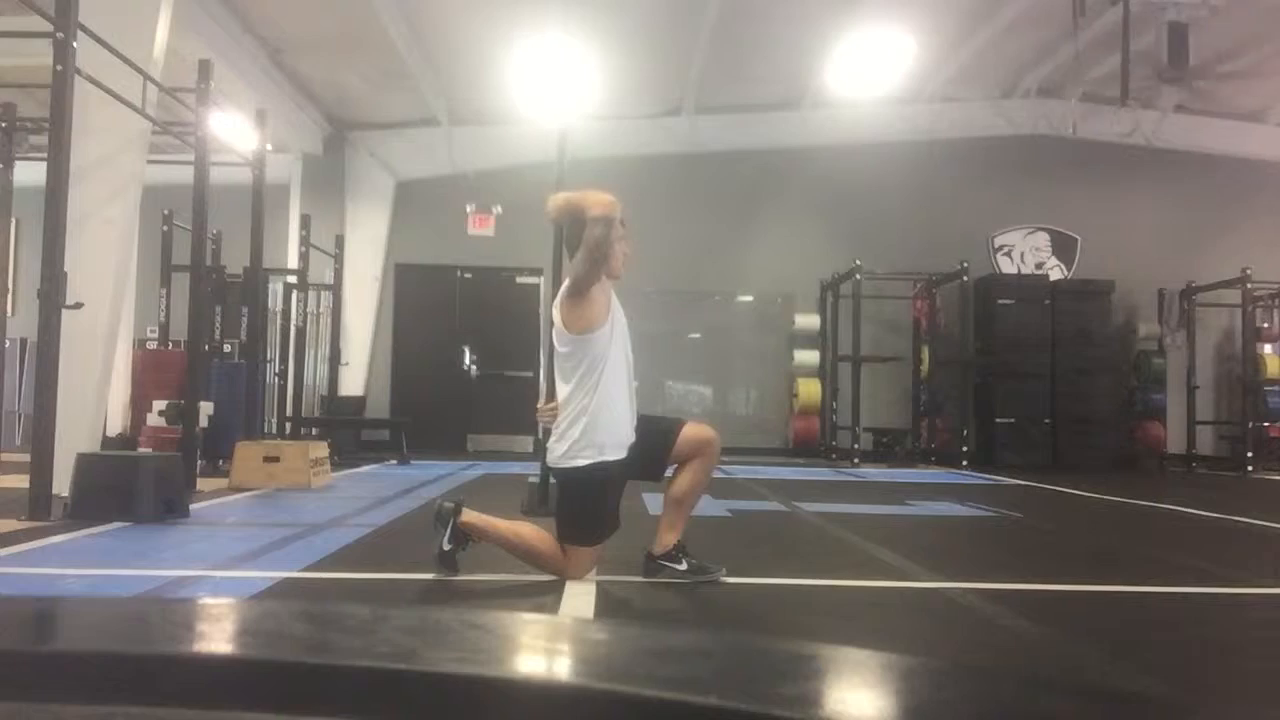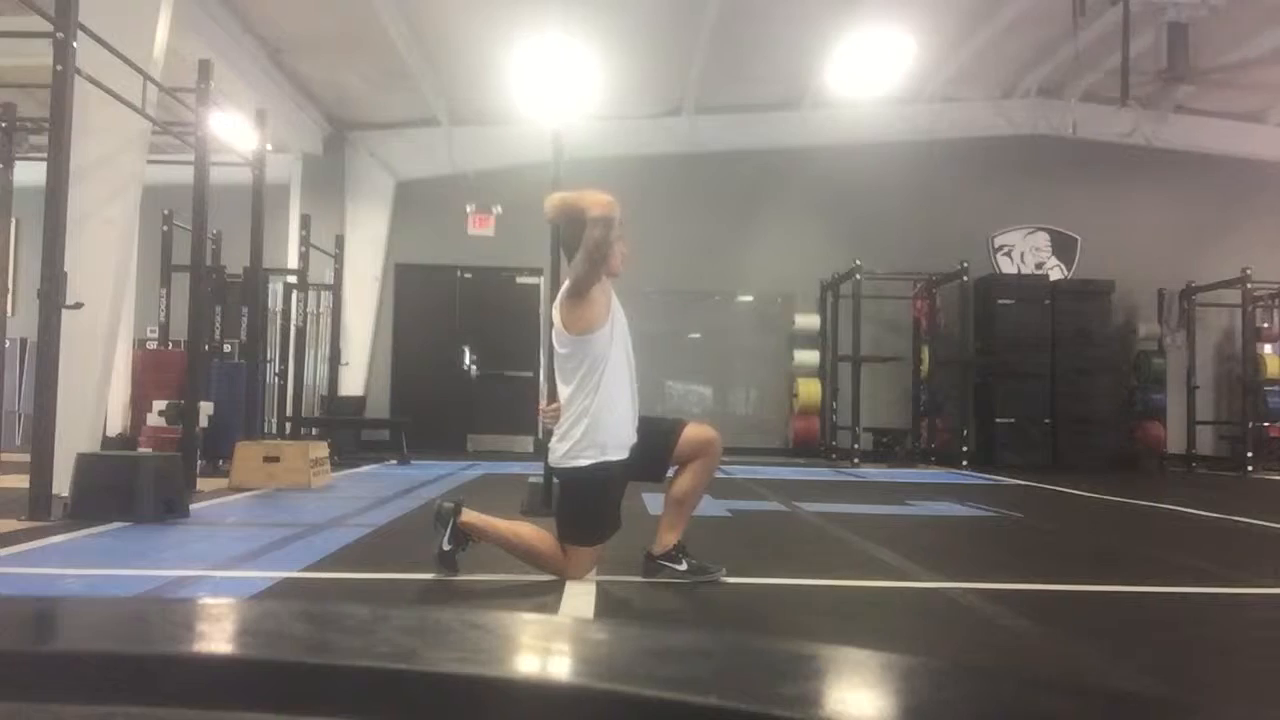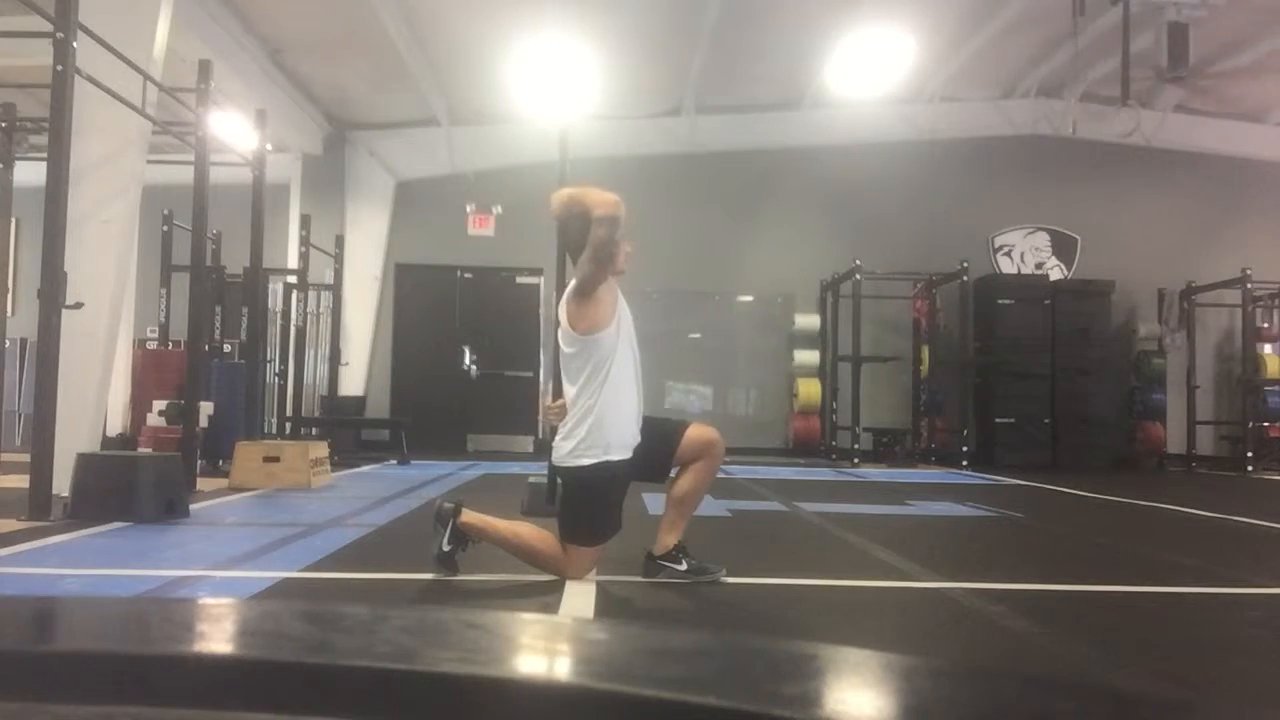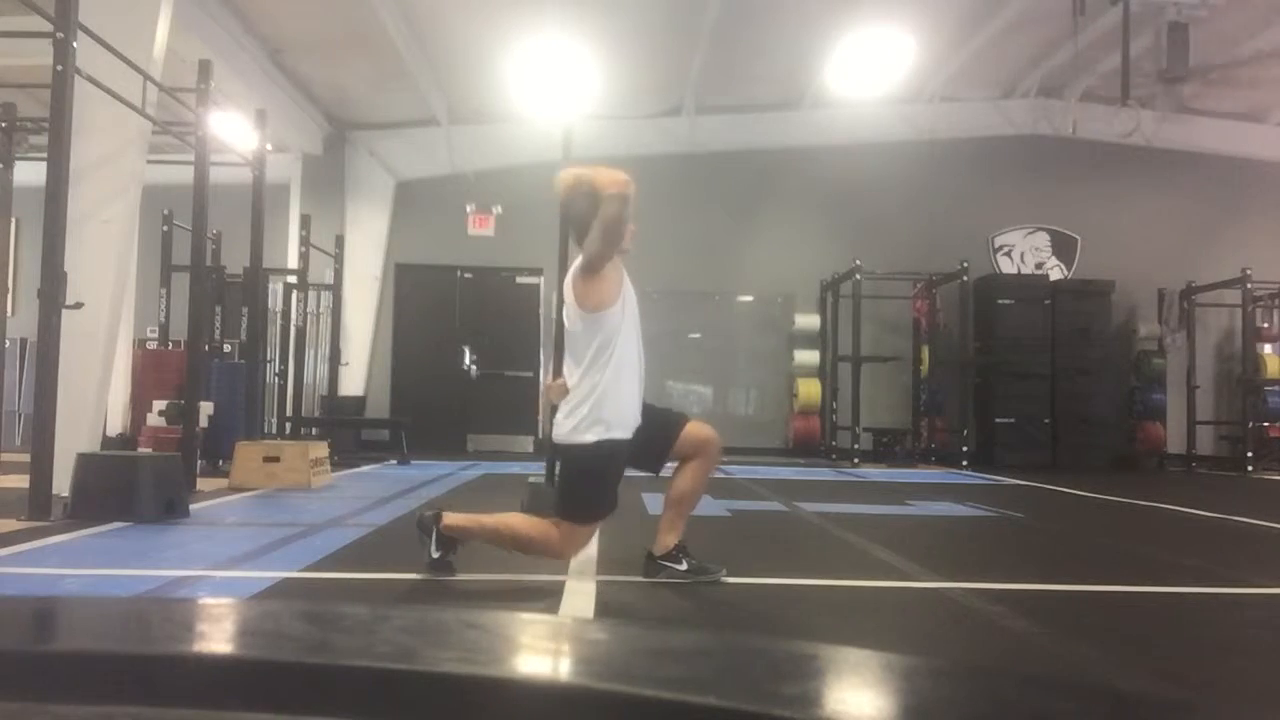
dt=0.3s
person 1, frame 1
left shoulder: (594, 293)
right shoulder: (583, 291)
right elbow: (604, 209)
right wrist: (564, 205)
left hip: (613, 437)
right hip: (590, 452)
left knee: (705, 442)
right knee: (573, 565)
left ankle: (664, 552)
right ankle: (462, 520)
person 1, frame 2
left shoulder: (594, 295)
right shoulder: (583, 291)
right elbow: (602, 209)
right wrist: (563, 204)
left hip: (614, 438)
right hip: (591, 454)
left knee: (706, 443)
right knee: (573, 565)
left ankle: (664, 552)
right ankle: (462, 520)
person 1, frame 3
left shoulder: (598, 294)
right shoulder: (590, 292)
right elbow: (609, 210)
right wrist: (570, 201)
left hip: (617, 438)
right hip: (595, 452)
left knee: (709, 444)
right knee: (573, 565)
left ankle: (665, 553)
right ankle: (461, 519)
person 1, frame 4
left shoulder: (601, 272)
right shoulder: (595, 267)
right elbow: (619, 189)
right wrist: (577, 181)
left hip: (617, 417)
right hip: (594, 431)
left knee: (705, 443)
right knee: (563, 544)
left ankle: (665, 553)
right ankle: (444, 524)
